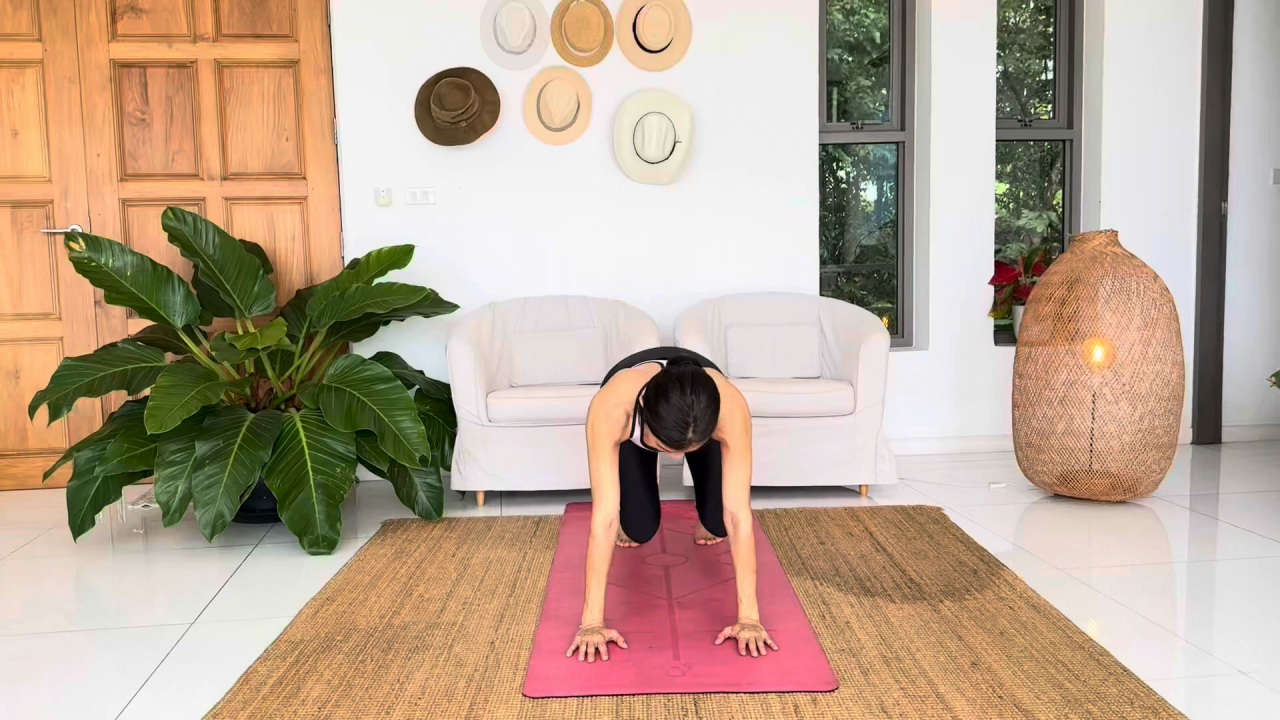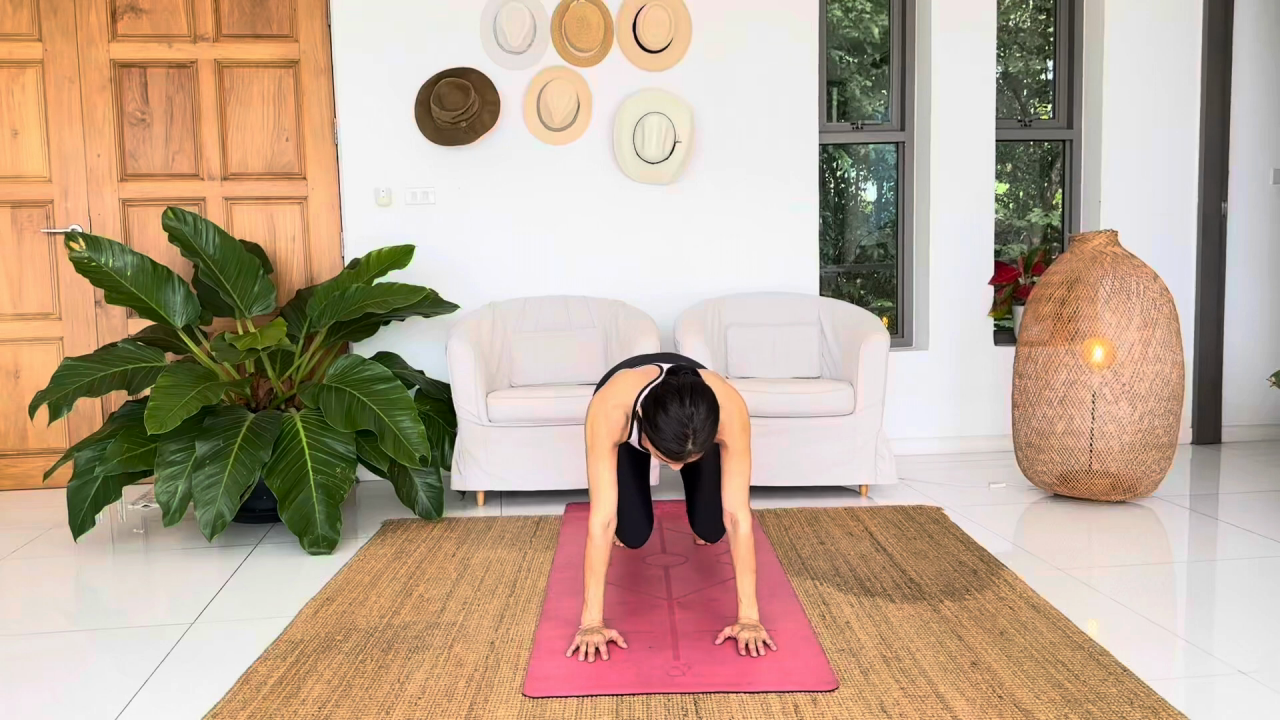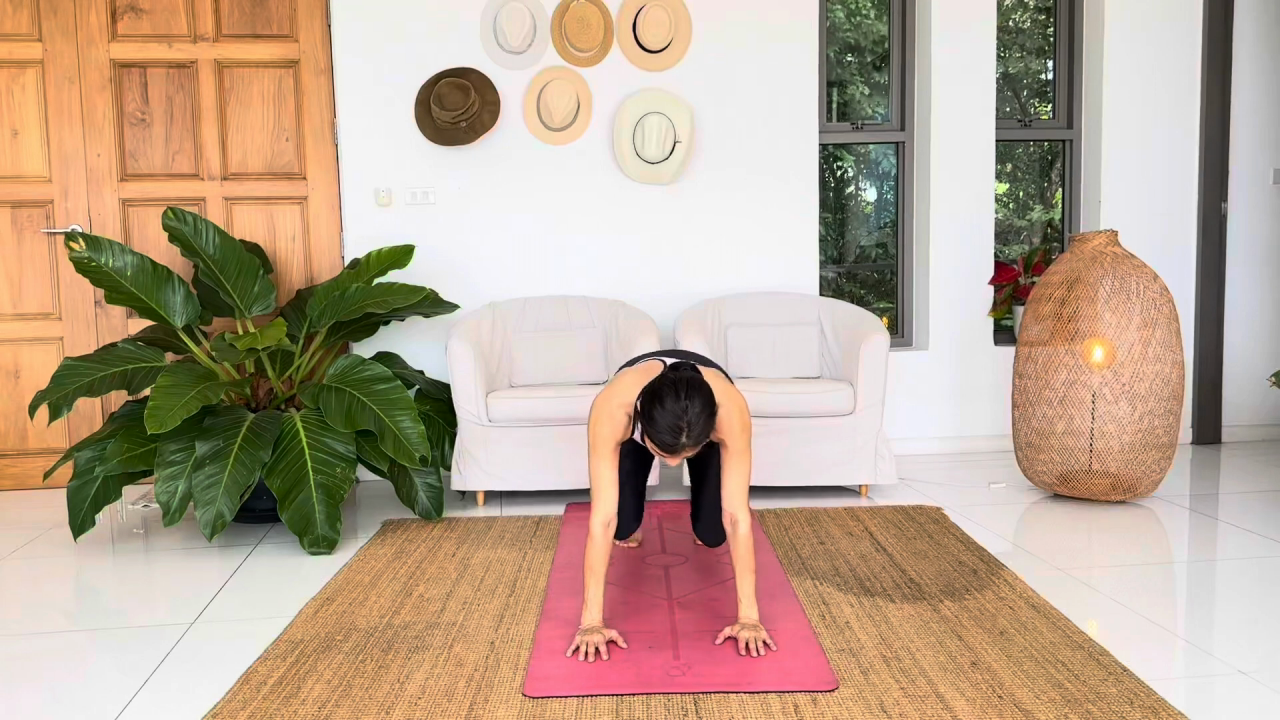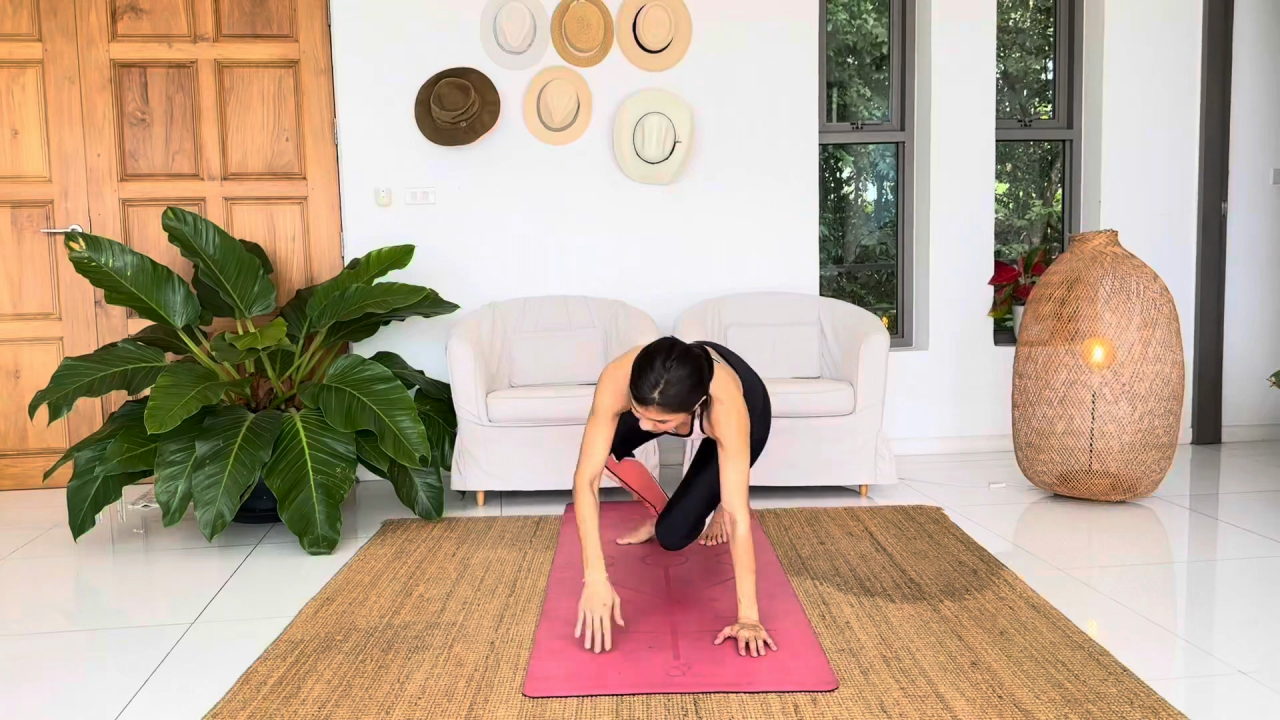
dt=0.3s
person 1, frame 1
left shoulder: (730, 407)
right shoulder: (612, 406)
left elbow: (739, 515)
right elbow: (603, 518)
left wrist: (749, 616)
right wrist: (592, 620)
left hip: (698, 414)
left knee: (719, 524)
right knee: (639, 530)
left ankle: (708, 517)
person 1, frame 2
left shoulder: (728, 408)
right shoulder: (610, 408)
left elbow: (738, 516)
right elbow: (602, 519)
left wrist: (749, 616)
right wrist: (591, 621)
right hip: (628, 417)
left knee: (711, 530)
right knee: (633, 534)
right ankle: (633, 502)
person 1, frame 3
left shoulder: (728, 407)
right shoulder: (613, 406)
left elbow: (737, 516)
right elbow: (602, 519)
left wrist: (748, 616)
right wrist: (591, 620)
left hip: (701, 406)
left knee: (712, 533)
right knee: (624, 527)
left ankle: (706, 507)
right ankle: (633, 524)
person 1, frame 4
left shoulder: (725, 405)
right shoulder: (623, 377)
left elbow: (739, 515)
right elbow: (585, 481)
left wrist: (748, 617)
right wrist: (594, 580)
left knee: (673, 535)
left ankle: (714, 502)
right ankle: (662, 514)
